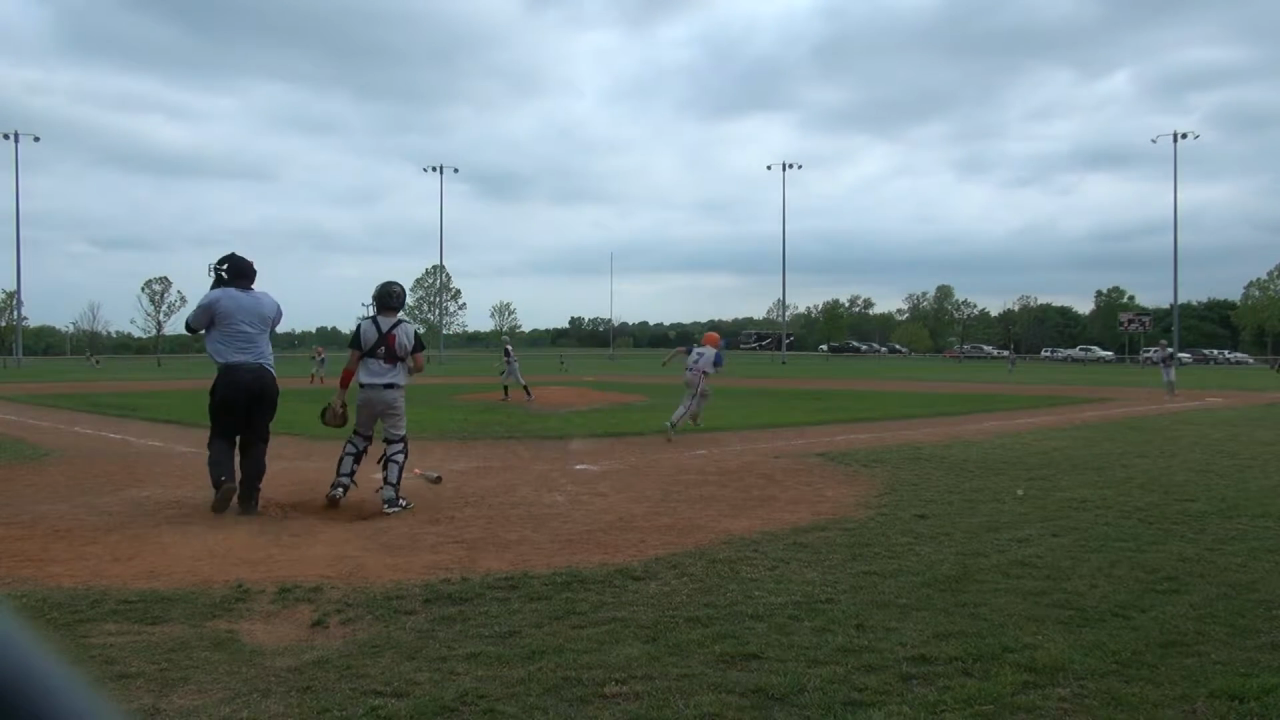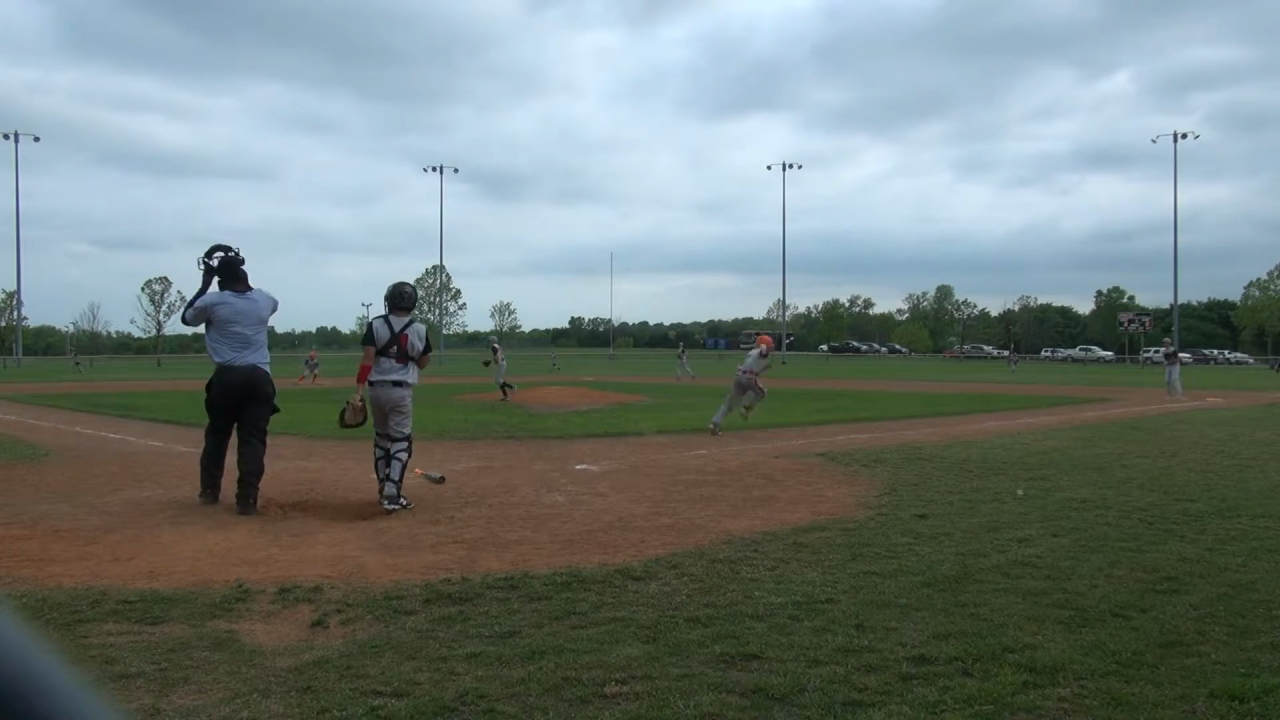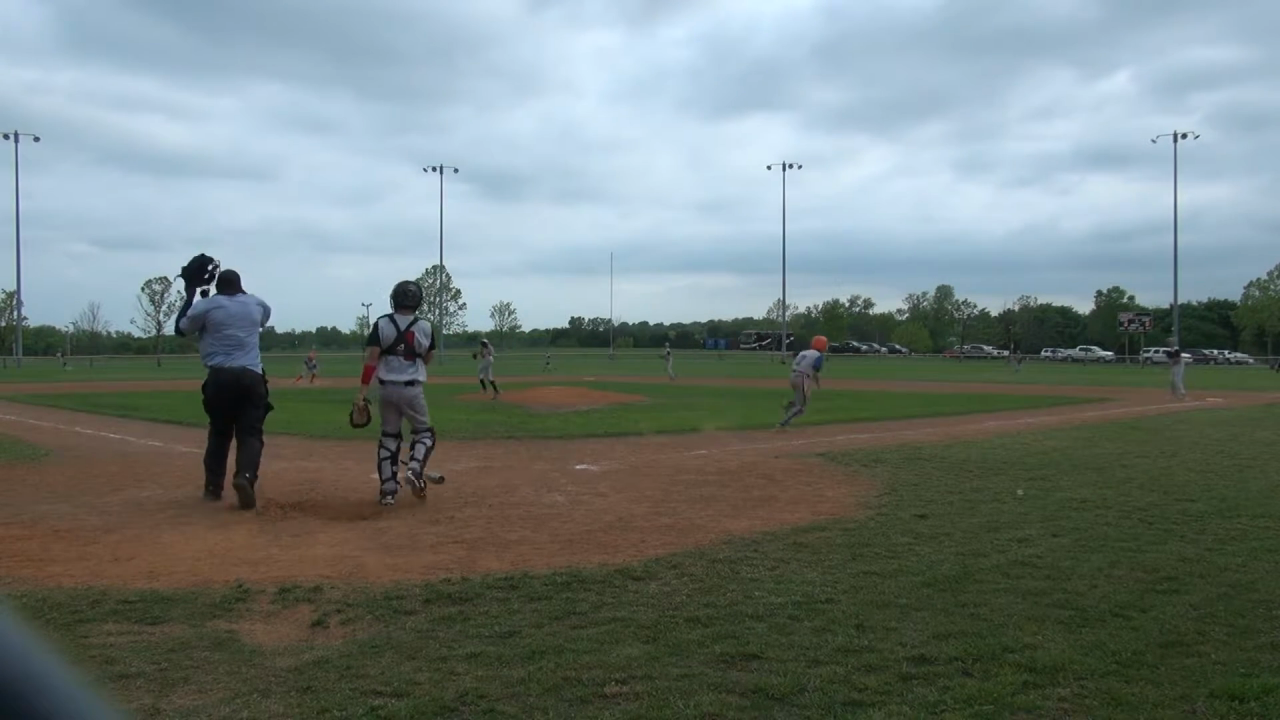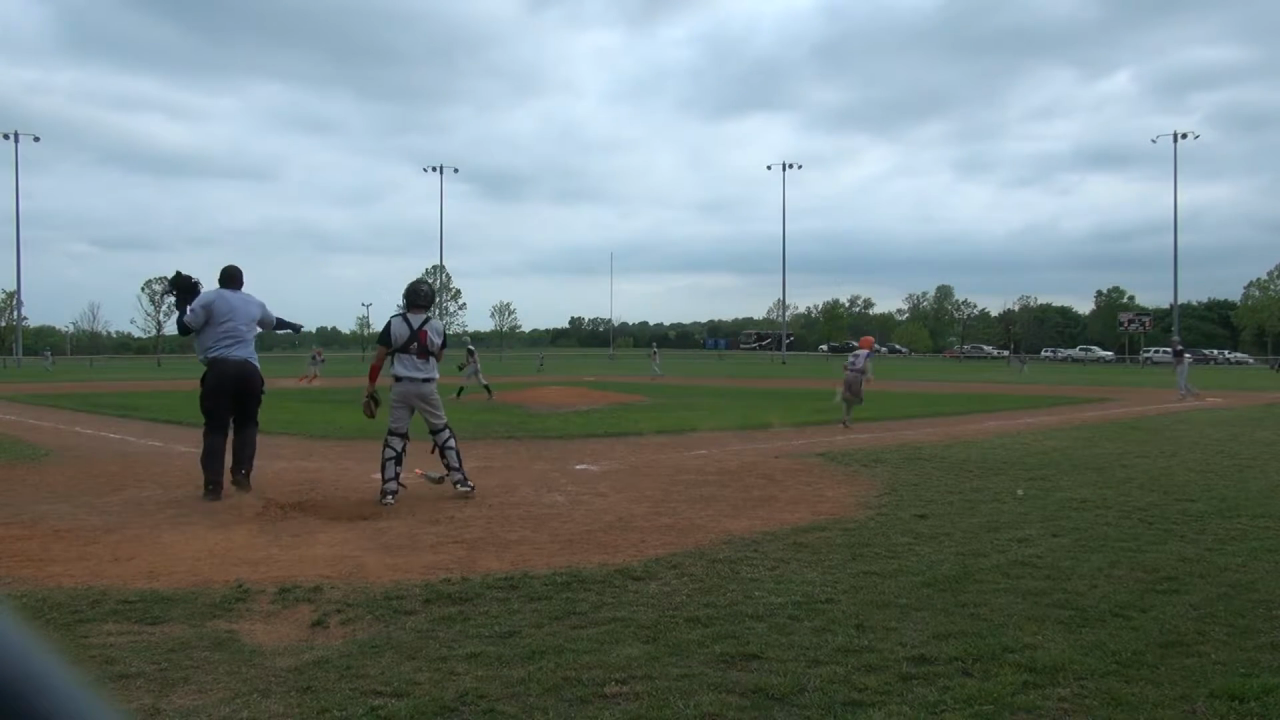
dt=0.2s
person 1, frame 1
left shoulder: (216, 298)
right shoulder: (270, 303)
left elbow: (191, 326)
left hip: (231, 377)
right hip: (264, 377)
left knee: (222, 437)
right knee: (255, 440)
left ankle: (224, 483)
right ankle: (249, 499)
person 1, frame 2
left shoulder: (212, 300)
right shoulder: (265, 300)
left elbow: (187, 318)
left wrist: (205, 284)
right wrist: (237, 270)
left hip: (226, 376)
right hip: (258, 376)
left knee: (217, 433)
right knee: (253, 438)
left ankle: (210, 489)
right ankle: (248, 497)
person 1, frame 3
left shoulder: (205, 306)
right shoulder: (256, 304)
left elbow: (179, 330)
left wrist: (190, 296)
left hip: (220, 377)
right hip: (251, 377)
left knee: (218, 432)
right knee: (250, 434)
left ankle: (213, 487)
right ankle: (245, 479)
person 1, frame 4
left shoulder: (208, 299)
right shoulder: (255, 303)
left elbow: (185, 328)
right elbow: (273, 323)
left wrist: (182, 308)
right wrist: (293, 326)
left hip: (219, 369)
right hip: (249, 369)
left knee: (216, 427)
right knee: (246, 424)
left ankle: (213, 485)
right ankle: (242, 473)
person 2, frame 1
left shoulder: (363, 327)
right shoulder: (408, 330)
left elbow: (351, 364)
right elbow: (419, 365)
left wrist: (340, 394)
right wrist: (408, 371)
left hip: (366, 392)
right hip: (392, 393)
left knee: (358, 438)
right knee: (396, 443)
left ankle: (340, 485)
right ankle: (390, 498)
person 2, frame 2
left shoulder: (375, 325)
right shoulder: (419, 330)
left elbow: (367, 359)
right elbow: (423, 363)
left wrist: (358, 391)
left hip: (376, 390)
right hip: (401, 391)
left knee: (382, 439)
right knee: (400, 442)
left ankle: (386, 490)
right ankle: (392, 496)
person 2, frame 3
left shoulder: (381, 324)
right shoulder: (425, 327)
left elbow: (371, 359)
right elbow: (427, 359)
left wrist: (363, 390)
left hip: (387, 388)
right hip: (412, 389)
left knee: (389, 437)
right knee: (424, 433)
left ankle: (387, 490)
right ankle: (414, 469)
person 2, frame 4
left shoulder: (394, 323)
right shoulder: (437, 326)
left elbow: (379, 357)
left wrist: (371, 385)
left hip: (401, 387)
right hip: (427, 387)
left knee: (395, 436)
right knee: (442, 433)
left ankle: (388, 490)
right ankle: (459, 480)
